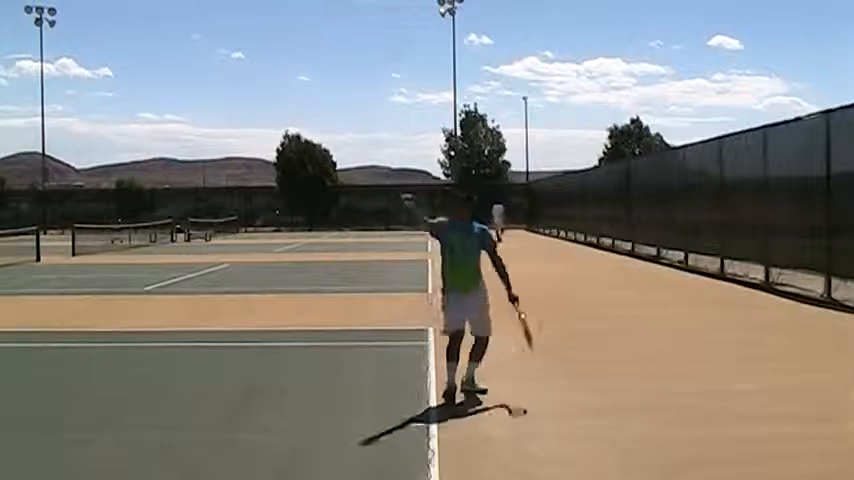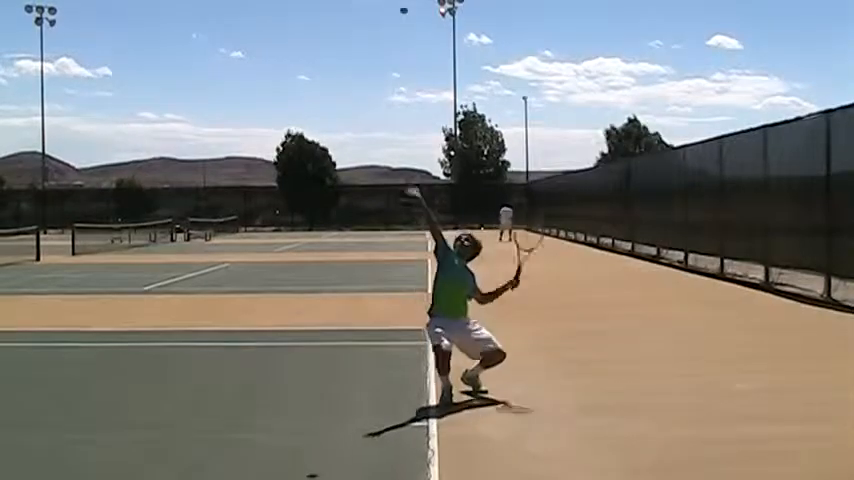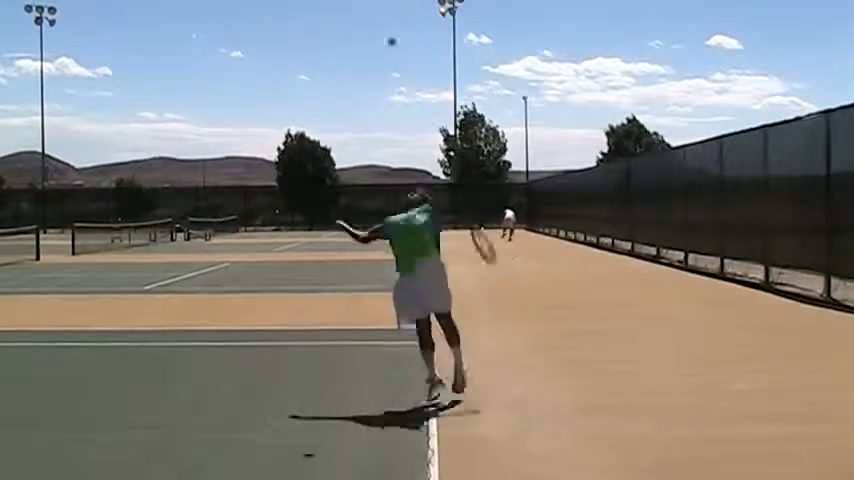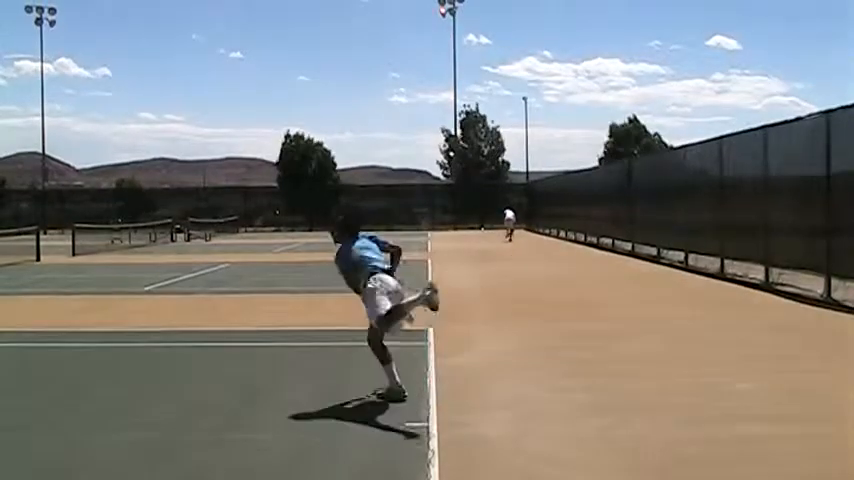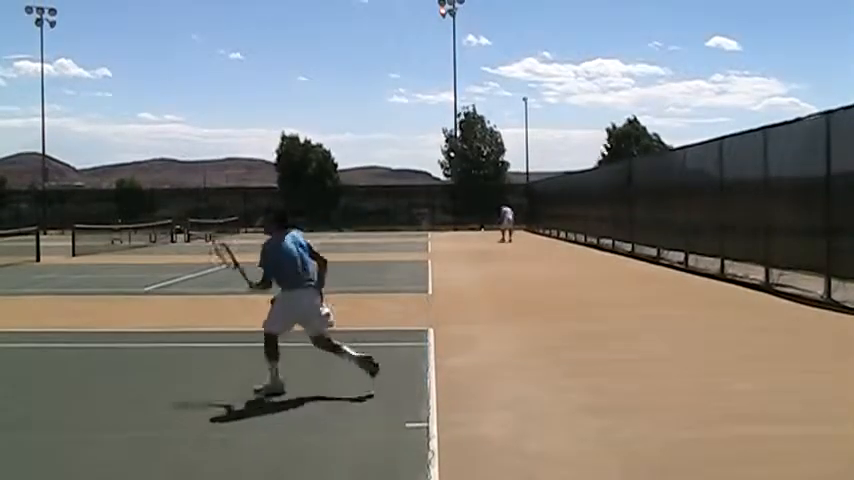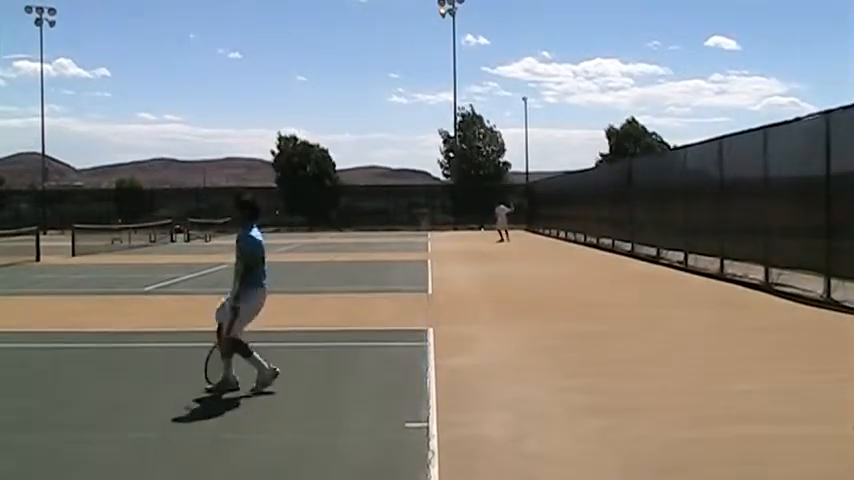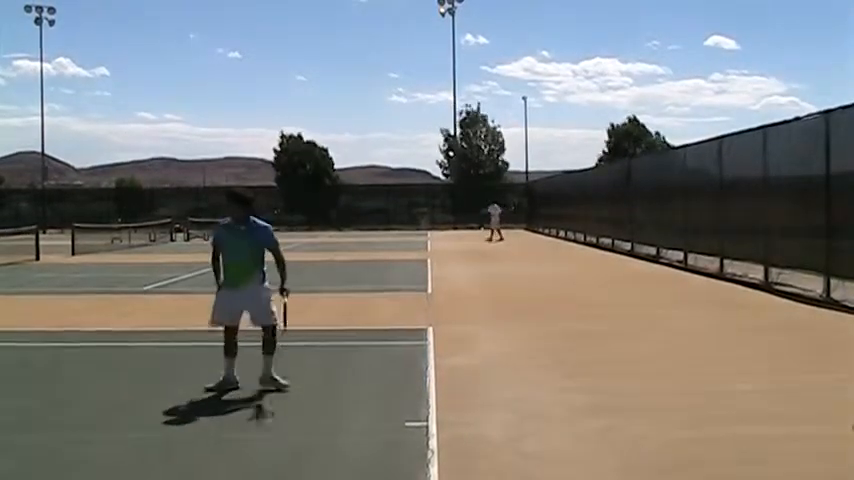
dt=0.4s
person 1, frame 1
left shoulder: (480, 233)
right shoulder: (444, 227)
left elbow: (497, 261)
right elbow: (430, 225)
left wrist: (509, 290)
right wrist: (422, 218)
left hip: (476, 292)
right hip: (453, 294)
left knee: (482, 337)
right knee: (456, 335)
left ankle: (468, 380)
right ankle: (452, 384)
person 1, frame 2
left shoulder: (469, 275)
right shoulder: (448, 257)
left elbow: (483, 299)
right elbow: (434, 228)
left wrist: (508, 286)
right wrist: (421, 202)
left hip: (464, 323)
right hip: (440, 321)
left knee: (498, 354)
right knee: (443, 351)
left ankle: (472, 374)
right ankle: (446, 387)
person 1, frame 3
left shoulder: (427, 214)
right shoulder: (391, 222)
right elbow: (364, 238)
right wrist: (344, 226)
left hip: (429, 268)
right hip: (408, 276)
left knee: (445, 318)
right knee: (422, 324)
left ankle: (459, 367)
right ankle: (433, 376)
person 1, frame 4
left shoulder: (342, 253)
right shoulder: (370, 239)
left elbow: (354, 285)
right elbow: (397, 250)
left wrist: (364, 295)
left hip: (376, 283)
right hip: (393, 283)
left knee: (382, 326)
right knee: (374, 338)
left ankle: (423, 296)
right ankle: (395, 387)
person 1, frame 5
left shoulder: (269, 245)
right shoulder: (296, 236)
left elbow: (266, 283)
right elbow: (321, 261)
left wrist: (256, 286)
right wrist: (319, 289)
left hip: (292, 297)
right hip: (311, 295)
left knee: (270, 334)
right knee: (321, 340)
left ankle: (275, 383)
right ankle: (361, 359)
person 1, frame 6
left shoulder: (249, 238)
right shoulder: (248, 235)
left elbow: (247, 272)
left wrist: (236, 300)
left hip: (249, 293)
right hip: (244, 293)
left knee: (227, 335)
right knee: (225, 333)
left ankle: (257, 372)
right ankle: (232, 378)
person 1, frame 7
left shoulder: (262, 230)
right shoulder: (222, 230)
left elbow: (277, 256)
right elbow: (215, 256)
left wrist: (283, 283)
right wrist: (218, 281)
left hip: (255, 287)
right hip: (230, 288)
left knee: (269, 327)
right knee: (229, 331)
left ankle: (267, 374)
right ankle: (229, 378)
